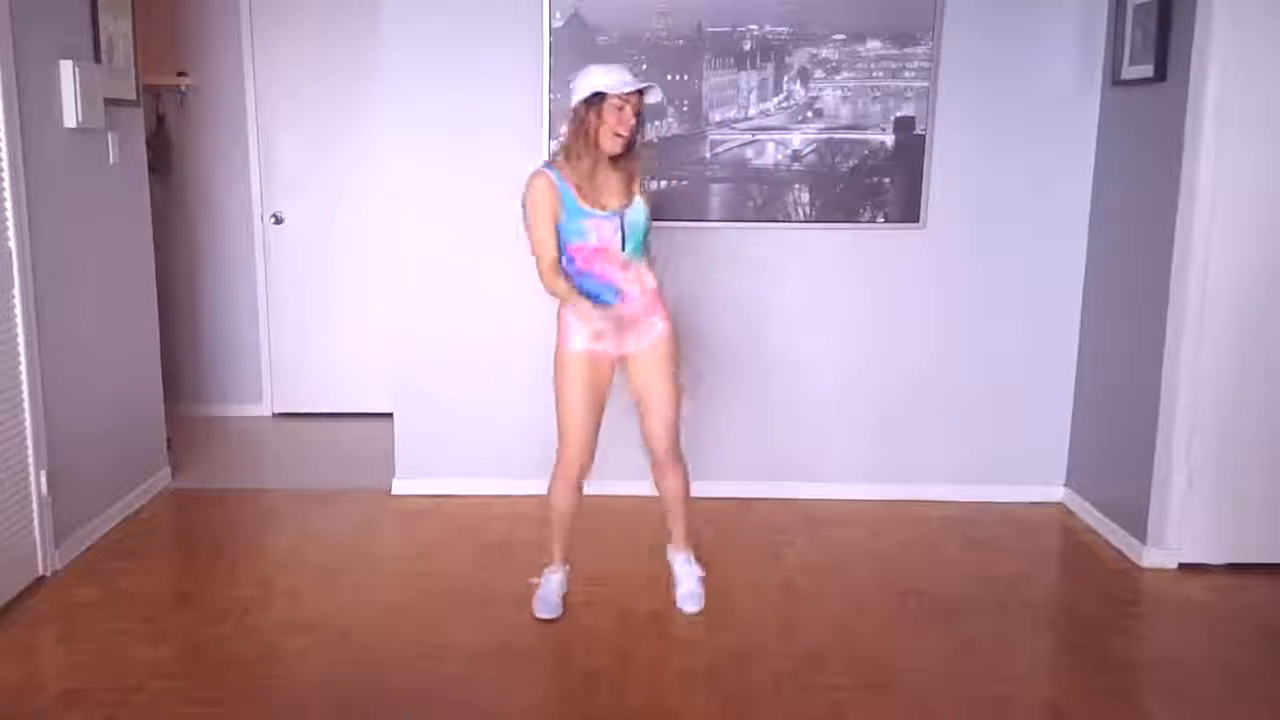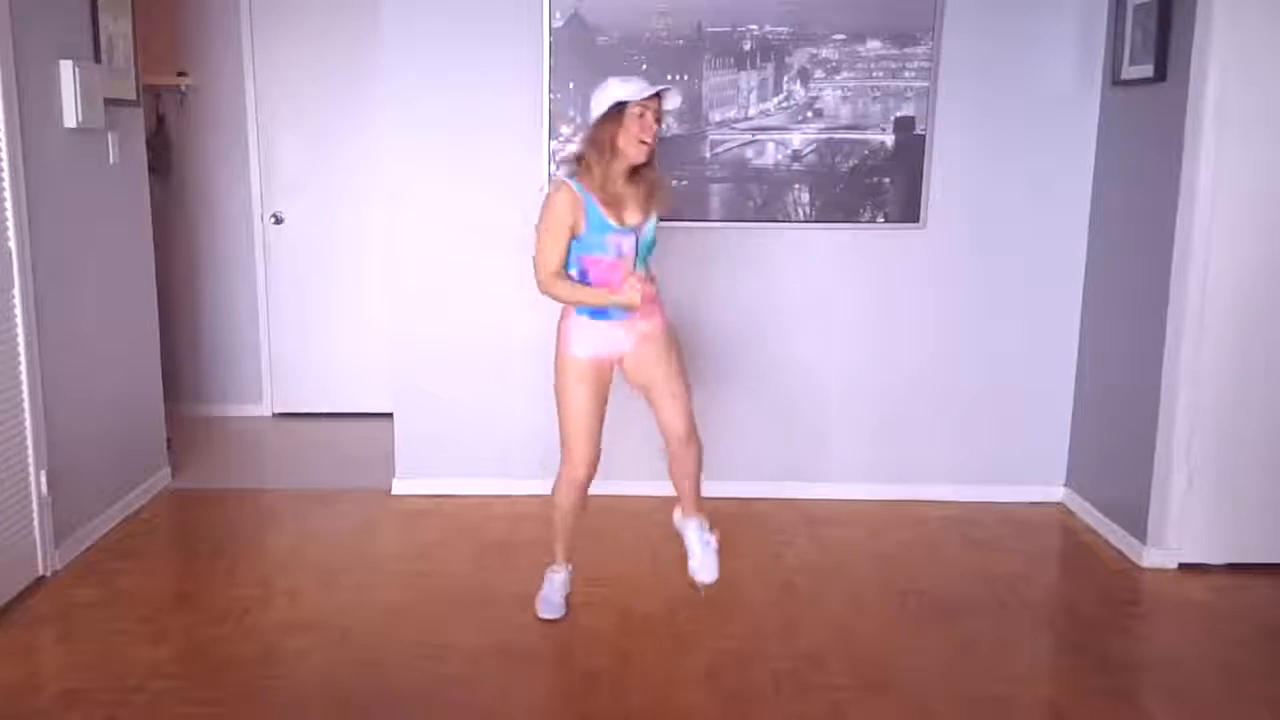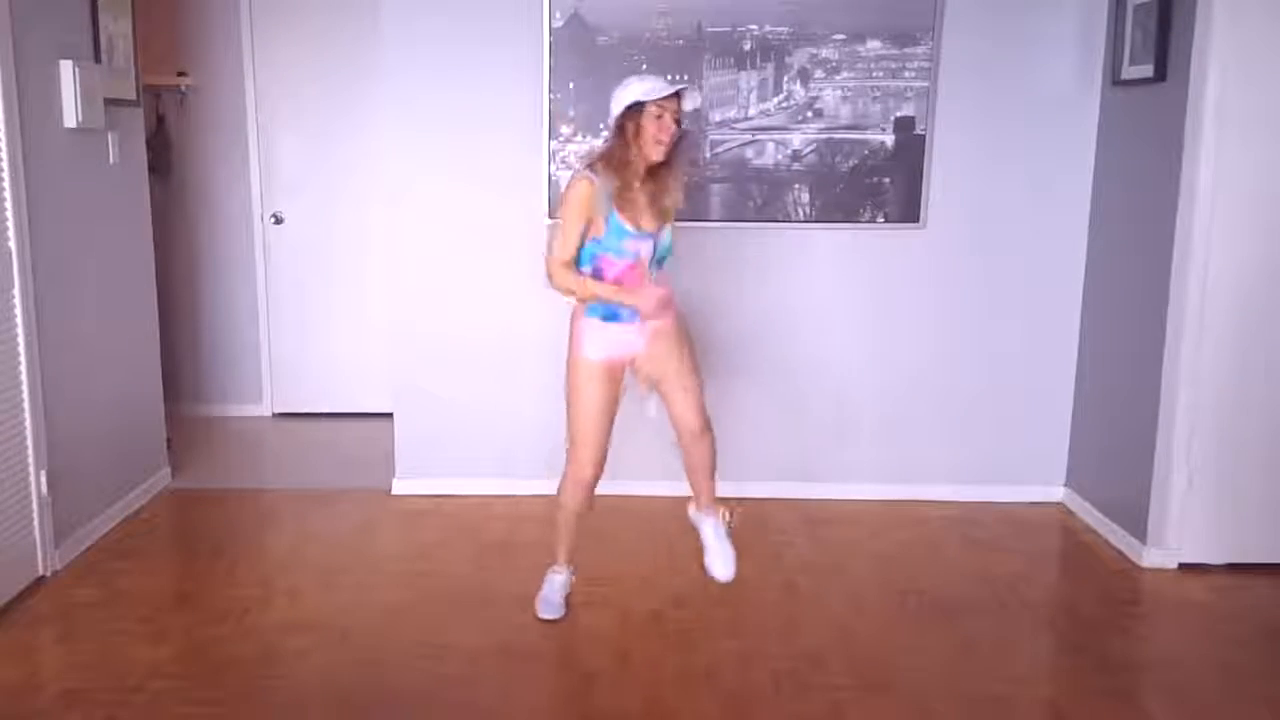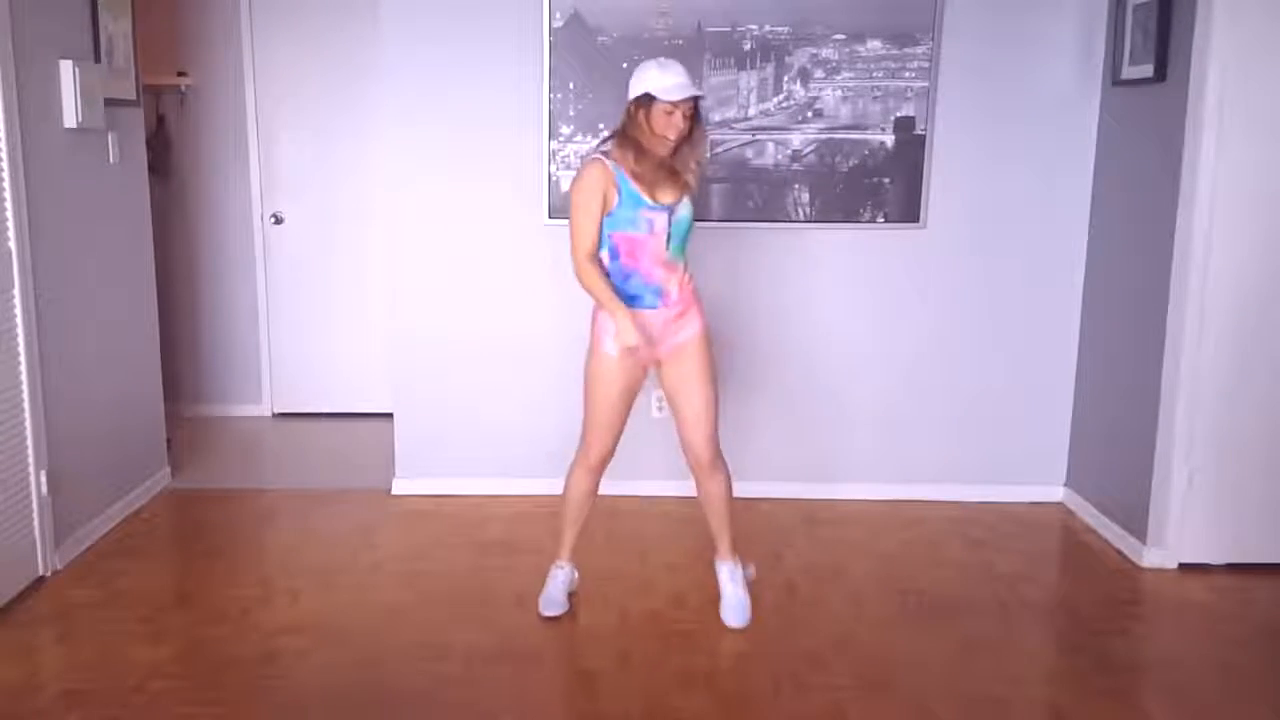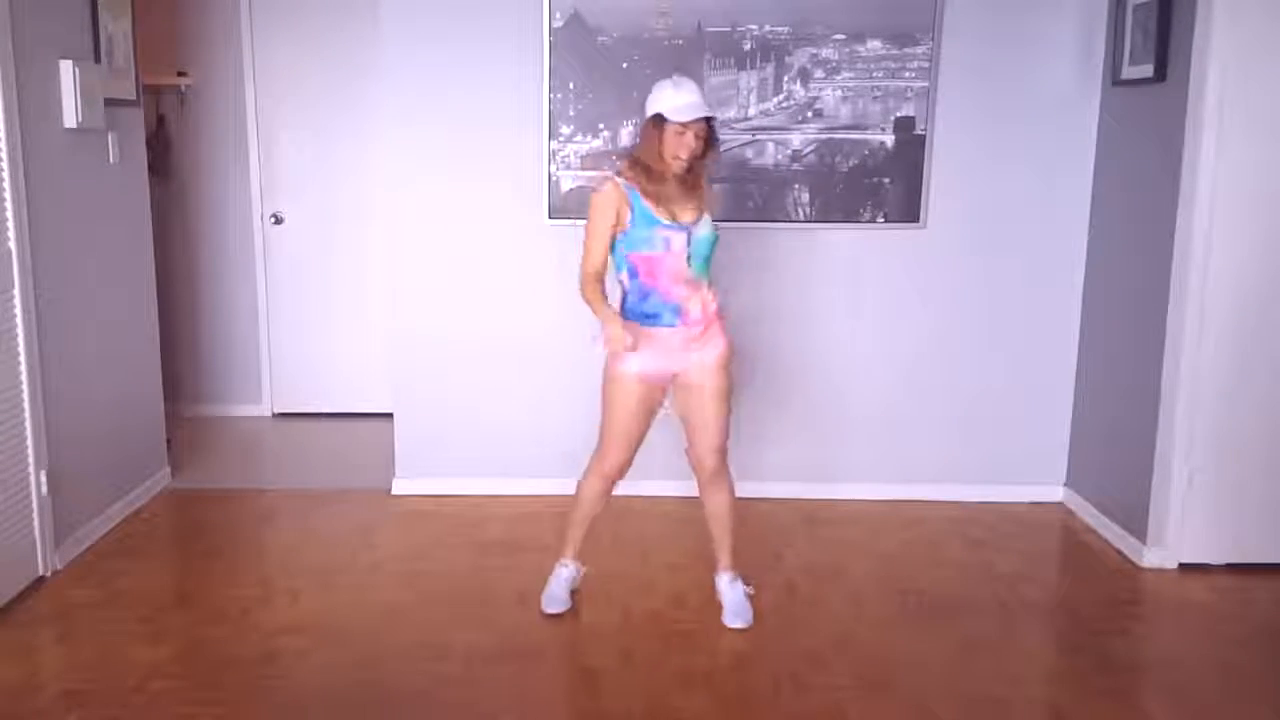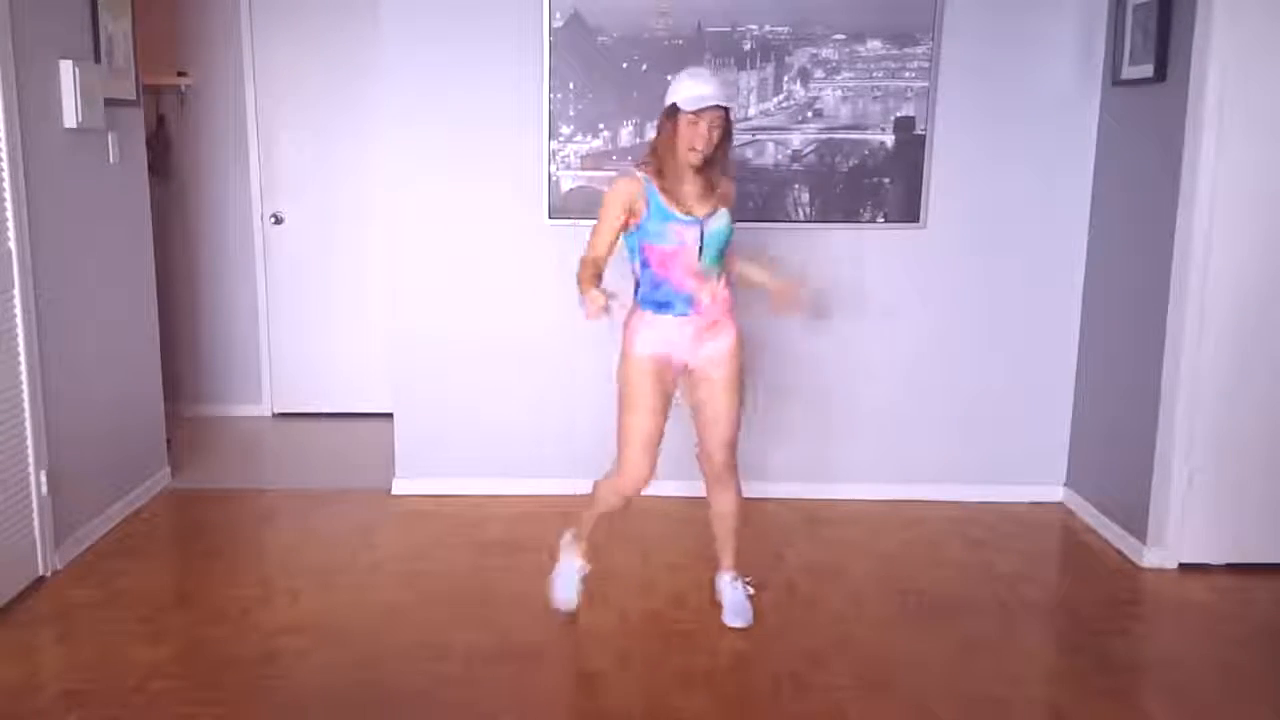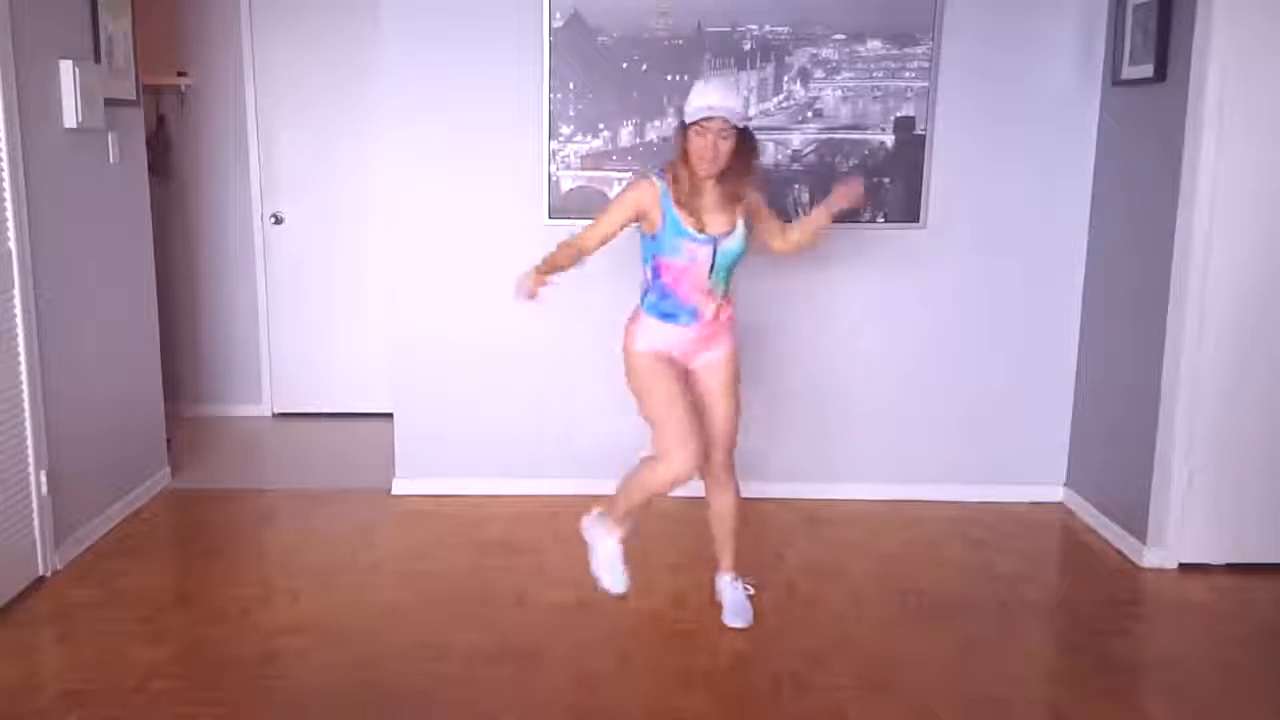
dt=0.1s
person 1, frame 1
left shoulder: (628, 174)
right shoulder: (547, 184)
right elbow: (549, 270)
right wrist: (585, 310)
left hip: (646, 323)
right hip: (585, 332)
left knee: (665, 449)
right knee: (572, 460)
left ankle: (682, 553)
right ankle: (557, 570)
person 1, frame 2
left shoulder: (643, 185)
right shoulder: (569, 194)
right elbow: (547, 278)
right wrist: (612, 296)
left hip: (644, 324)
right hip: (587, 334)
left knee: (681, 430)
right knee: (577, 467)
left ankle: (691, 516)
right ankle: (559, 569)
person 1, frame 3
left shoulder: (662, 187)
right shoulder: (588, 189)
right elbow: (558, 272)
right wrist: (625, 295)
left hip: (656, 324)
right hip: (600, 336)
left knee: (694, 424)
right knee: (584, 469)
left ankle: (706, 512)
right ankle: (560, 569)
person 1, frame 4
left shoulder: (680, 171)
right shoulder: (599, 173)
right elbow: (584, 259)
right wrist: (621, 314)
left hip: (682, 324)
right hip: (623, 329)
left knee: (704, 452)
right knee: (593, 455)
left ankle: (728, 566)
right ankle: (562, 568)
person 1, frame 5
left shoulder: (697, 192)
right shoulder: (614, 194)
right elbow: (590, 277)
right wrist: (609, 320)
left hip: (703, 346)
right hip: (638, 350)
left knee: (711, 465)
right knee: (608, 466)
left ankle: (727, 577)
right ankle: (567, 564)
person 1, frame 6
left shoulder: (716, 185)
right shoulder: (633, 187)
right elbow: (594, 256)
left wrist: (766, 280)
right wrist: (589, 288)
left hip: (715, 336)
right hip: (652, 341)
left knee: (721, 461)
right knee: (635, 472)
left ankle: (727, 575)
right ankle: (574, 548)
person 1, frame 7
left shoulder: (742, 194)
right shoulder: (649, 193)
left elbow: (783, 241)
right elbow: (585, 241)
left wrist: (828, 208)
right wrist: (543, 269)
left hip: (713, 343)
right hip: (652, 343)
left knee: (720, 464)
right knee: (680, 460)
left ankle: (727, 577)
right ankle: (608, 521)
